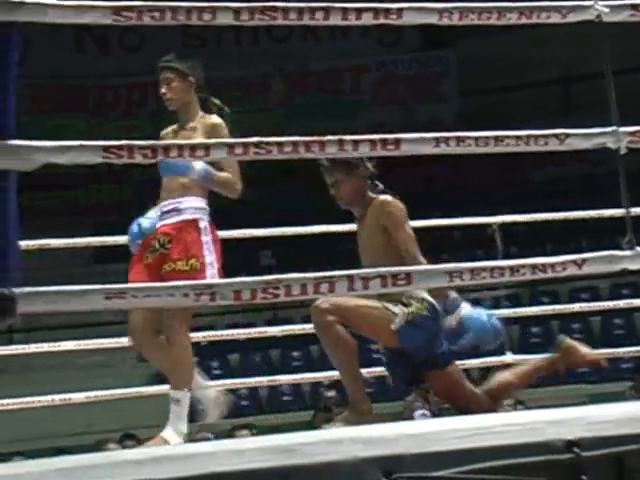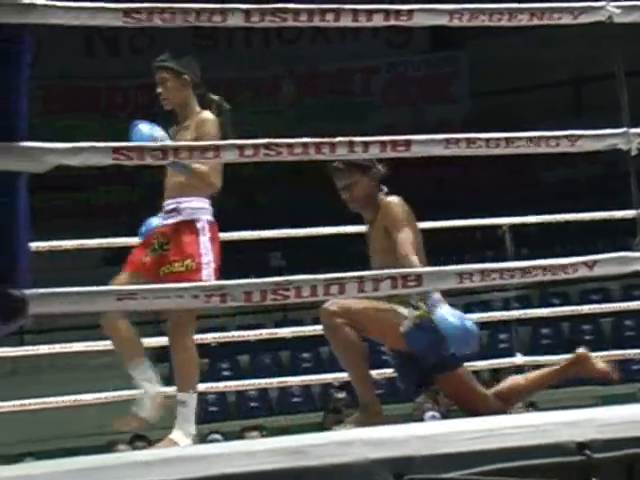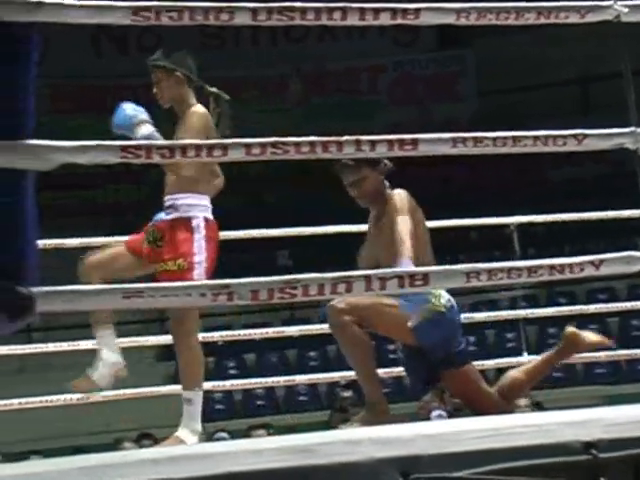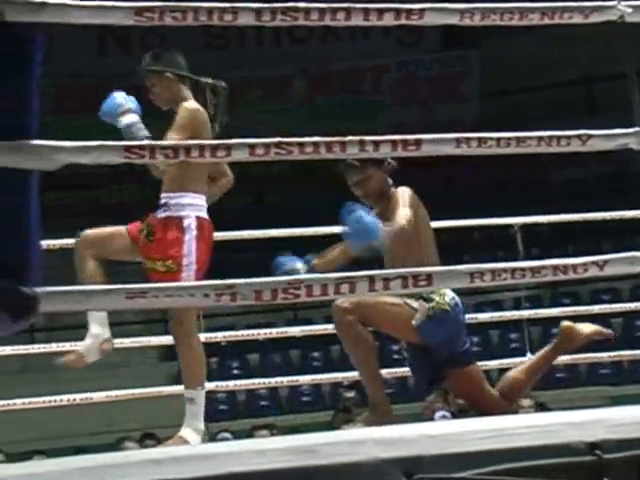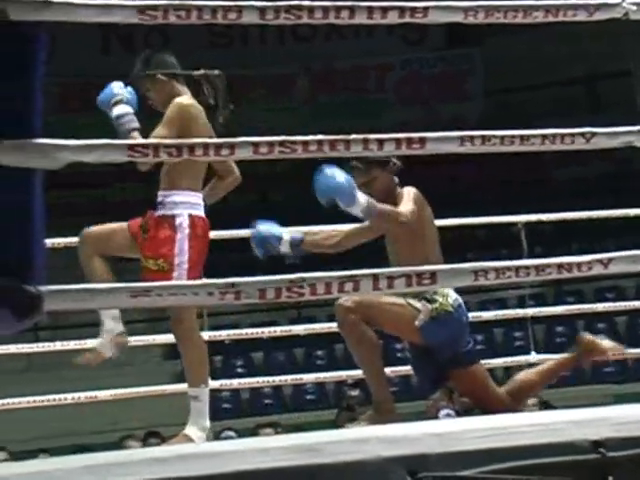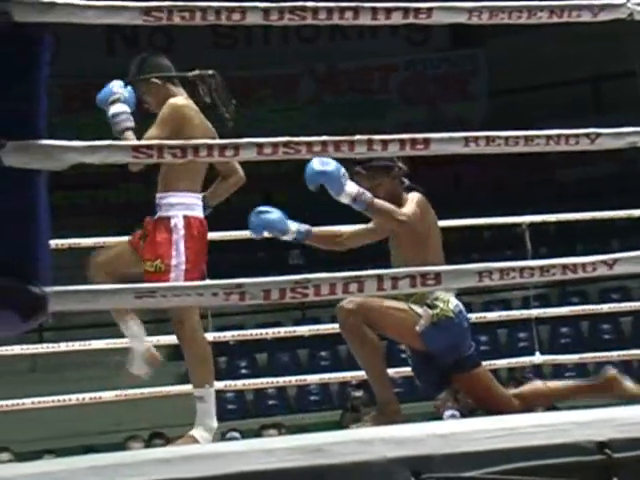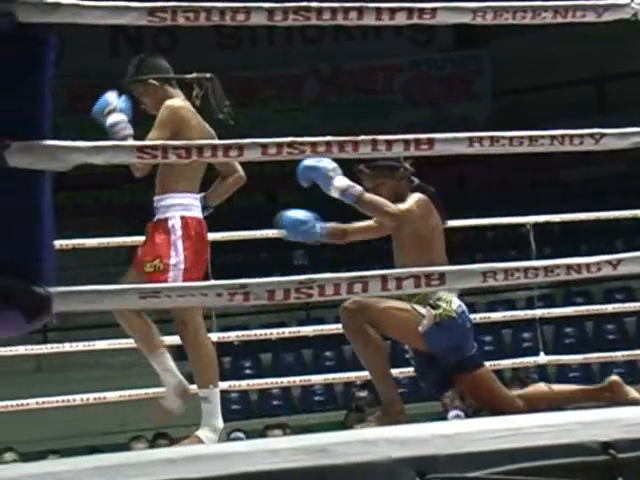
dt=0.1s
person 1, frame 1
left shoulder: (212, 125)
right shoulder: (168, 135)
left elbow: (234, 186)
left wrist: (195, 170)
right wrist: (149, 218)
left hip: (192, 229)
right hip: (158, 235)
left knee: (175, 327)
right knee: (140, 331)
left ankle: (176, 428)
right ankle: (205, 391)
person 1, frame 2
left shoulder: (207, 120)
right shoulder: (179, 128)
left elbow: (211, 181)
left hip: (194, 230)
right hip: (167, 231)
left knee: (180, 328)
right knee: (109, 308)
left ankle: (185, 430)
right ankle: (150, 391)
person 1, frame 3
left shoulder: (198, 114)
right shoulder: (190, 120)
left elbow: (187, 172)
right elbow: (217, 179)
left wrist: (146, 134)
left hip: (191, 227)
right hip: (167, 227)
left knee: (183, 327)
right knee: (90, 266)
left ankle: (190, 428)
right ankle: (109, 359)
person 1, frame 4
left shoulder: (190, 110)
right shoulder: (192, 117)
left elbow: (162, 166)
right elbow: (224, 179)
left wrist: (130, 123)
left hip: (185, 227)
right hip: (163, 223)
left knee: (182, 325)
right knee: (85, 242)
left ankle: (193, 428)
right ankle: (98, 336)
person 1, frame 5
left shoulder: (181, 107)
right shoulder: (197, 116)
left elbow: (144, 161)
right elbow: (232, 177)
left wrist: (122, 114)
left hip: (180, 222)
right hip: (164, 220)
left knee: (183, 323)
right knee: (89, 240)
left ankle: (199, 426)
right ankle: (112, 331)
person 1, frame 6
left shoulder: (176, 107)
right shoulder: (201, 122)
left elbow: (136, 160)
right elbow: (236, 176)
left wrist: (118, 113)
left hip: (177, 226)
right hip: (170, 225)
left knee: (186, 324)
right knee: (99, 265)
left ankle: (205, 426)
right ankle: (141, 347)
person 1, frame 7
left shoulder: (174, 109)
right shoulder: (199, 124)
left elbow: (140, 166)
right elbow: (236, 176)
left wrist: (115, 121)
left hip: (177, 226)
right hip: (171, 226)
left knee: (189, 325)
right knee: (124, 305)
left ankle: (210, 427)
right ankle: (173, 381)
person 2, frame 1
left shoulder: (385, 207)
right shoulder: (364, 220)
left elbow: (415, 263)
left wrist: (457, 307)
left hip: (411, 314)
right hip: (403, 321)
left knee: (324, 311)
right knee: (481, 403)
left ankle: (359, 409)
right ankle: (559, 358)
person 2, frame 2
left shoulder: (393, 208)
right shoulder: (372, 223)
left elbow: (412, 263)
left wrist: (437, 306)
left hip: (417, 318)
right hip: (412, 327)
left knee: (333, 313)
right knee: (490, 406)
left ankle: (370, 411)
right ankle: (572, 365)
person 2, frame 3
left shoulder: (398, 201)
right shoulder: (376, 218)
left elbow: (405, 246)
right elbow: (366, 268)
left wrist: (404, 270)
left hip: (427, 313)
right hip: (416, 316)
left knee: (340, 311)
right knee: (494, 404)
left ankle: (376, 410)
right ankle: (565, 346)
person 2, frame 4
left shoulder: (403, 196)
right shoulder: (382, 216)
left elbow: (402, 228)
right elbow: (342, 252)
left wrist: (378, 234)
right wrist: (307, 268)
left hip: (436, 309)
right hip: (431, 317)
left knee: (346, 310)
right knee: (496, 405)
left ankle: (380, 411)
right ankle: (563, 341)
person 2, frame 5
left shoulder: (409, 196)
right shoulder: (382, 219)
left elbow: (404, 219)
right elbow: (338, 240)
left wrist: (358, 201)
right wrist: (289, 241)
left hip: (436, 310)
right hip: (430, 317)
left knee: (348, 309)
right knee: (501, 403)
left ankle: (384, 409)
right ankle: (579, 353)
person 2, frame 6
left shoulder: (414, 203)
right shoulder: (389, 222)
left elbow: (402, 220)
right elbow: (341, 239)
left wrist: (348, 193)
right wrist: (292, 230)
left hip: (436, 317)
right hip: (433, 322)
left knee: (351, 310)
right knee: (508, 405)
left ankle: (387, 410)
right ankle: (600, 383)
person 2, frame 7
left shoulder: (418, 204)
right shoulder: (399, 222)
left elbow: (393, 214)
right elbow: (350, 231)
left wrist: (341, 186)
right wrist: (318, 229)
left hip: (440, 317)
right hip: (437, 324)
left knee: (353, 311)
right knee: (514, 406)
left ankle: (392, 409)
right ankle: (604, 391)
